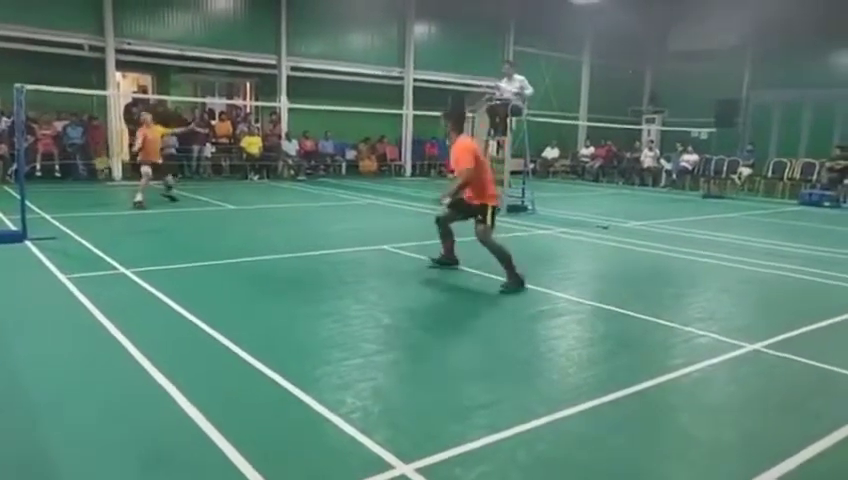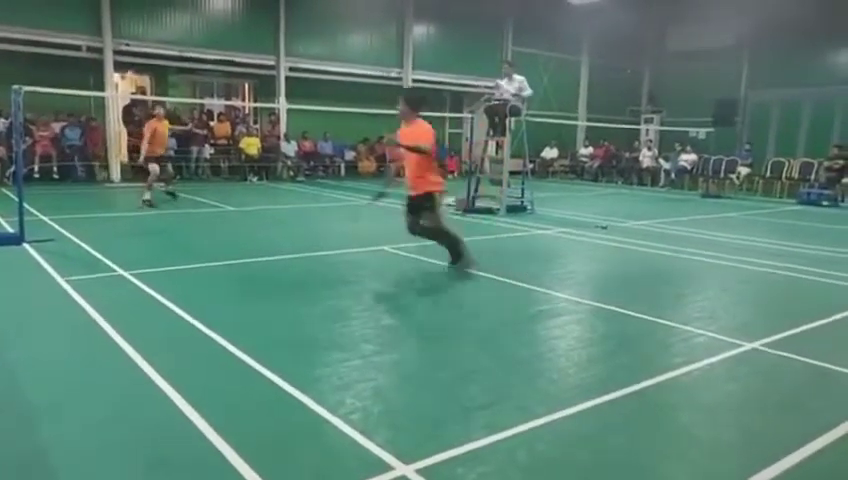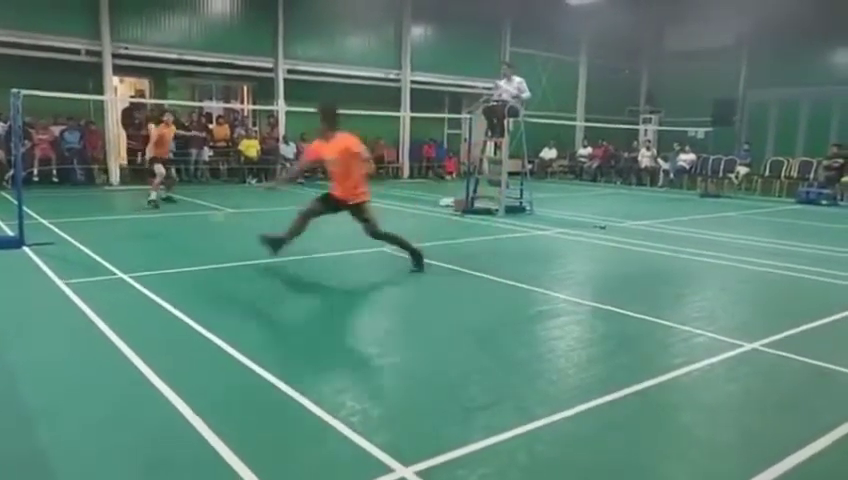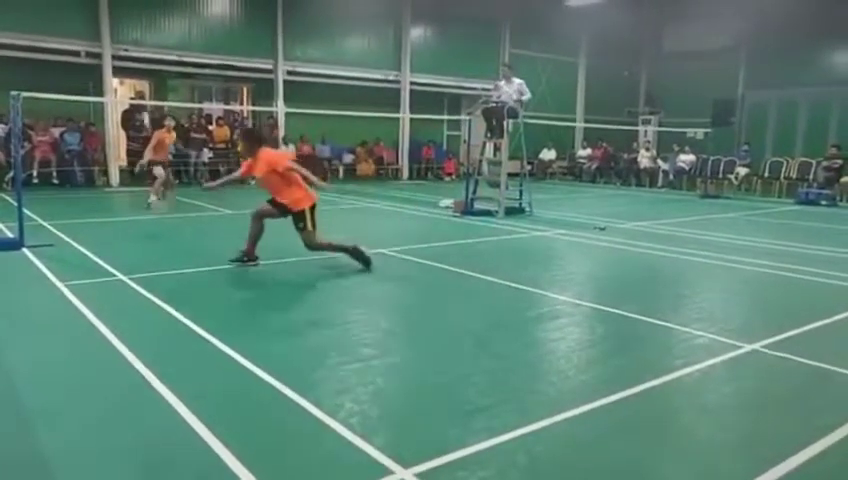
dt=0.3s
person 1, frame 1
left shoulder: (464, 145)
right shoulder: (457, 145)
left elbow: (467, 176)
left wrist: (450, 195)
right wrist: (451, 196)
left hip: (485, 199)
right hip: (470, 197)
left knee: (483, 236)
right knee: (441, 219)
left ankle: (514, 277)
right ankle: (448, 256)
person 1, frame 2
left shoulder: (423, 129)
right shoulder: (403, 130)
left elbow: (428, 151)
right elbow: (397, 159)
left wrist: (399, 144)
right wrist: (387, 185)
left hip: (430, 186)
right hip: (414, 187)
left knee: (431, 225)
right knee: (413, 228)
left ankle: (458, 248)
right ankle: (454, 249)
person 1, frame 3
left shoulder: (347, 140)
right shoulder: (318, 145)
left elbow: (365, 155)
right elbow: (301, 167)
left wrist: (367, 167)
right wrist: (283, 180)
left hip: (356, 195)
right hip: (336, 194)
left knee: (374, 232)
right knee: (306, 212)
left ankle: (414, 253)
right ankle: (281, 241)
person 1, frame 4
left shoulder: (270, 156)
right shoulder: (251, 162)
left elbow: (295, 167)
right elbow: (235, 176)
left wrist: (316, 181)
right wrist: (214, 184)
left hip: (302, 201)
right hip: (285, 201)
left knee: (312, 244)
right knee: (257, 214)
left ankle: (352, 251)
right ankle: (249, 254)
